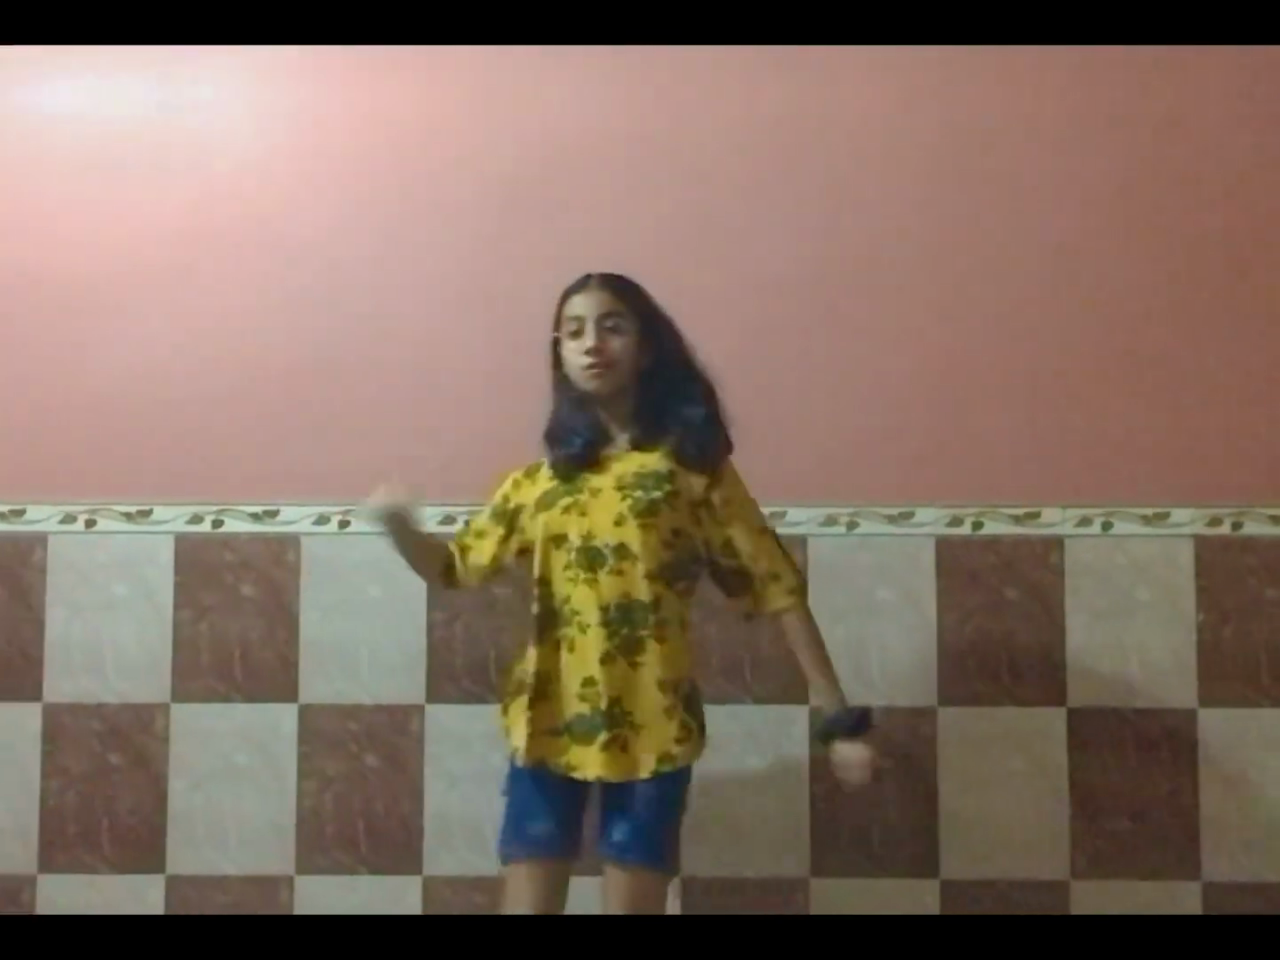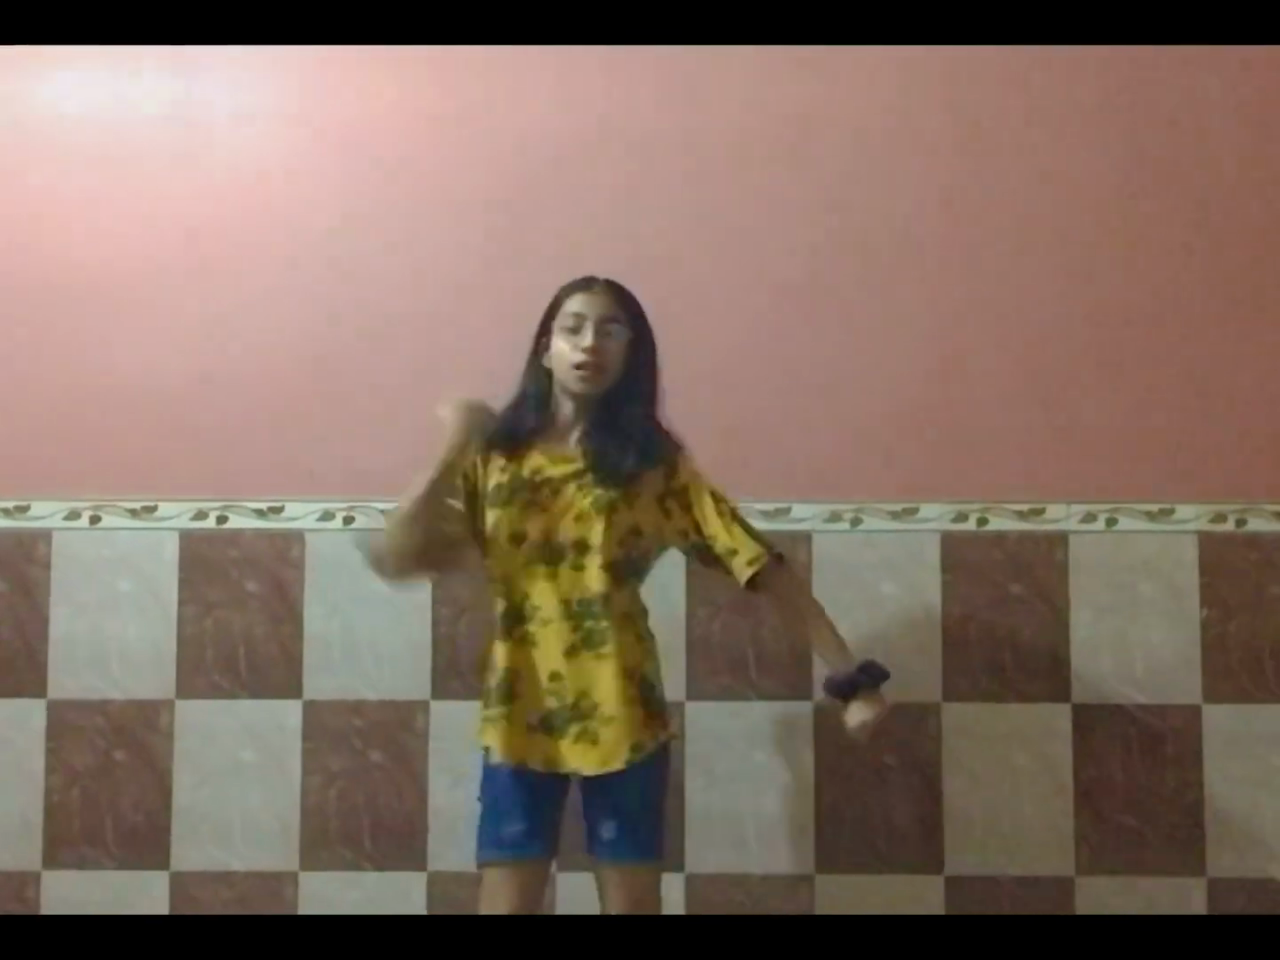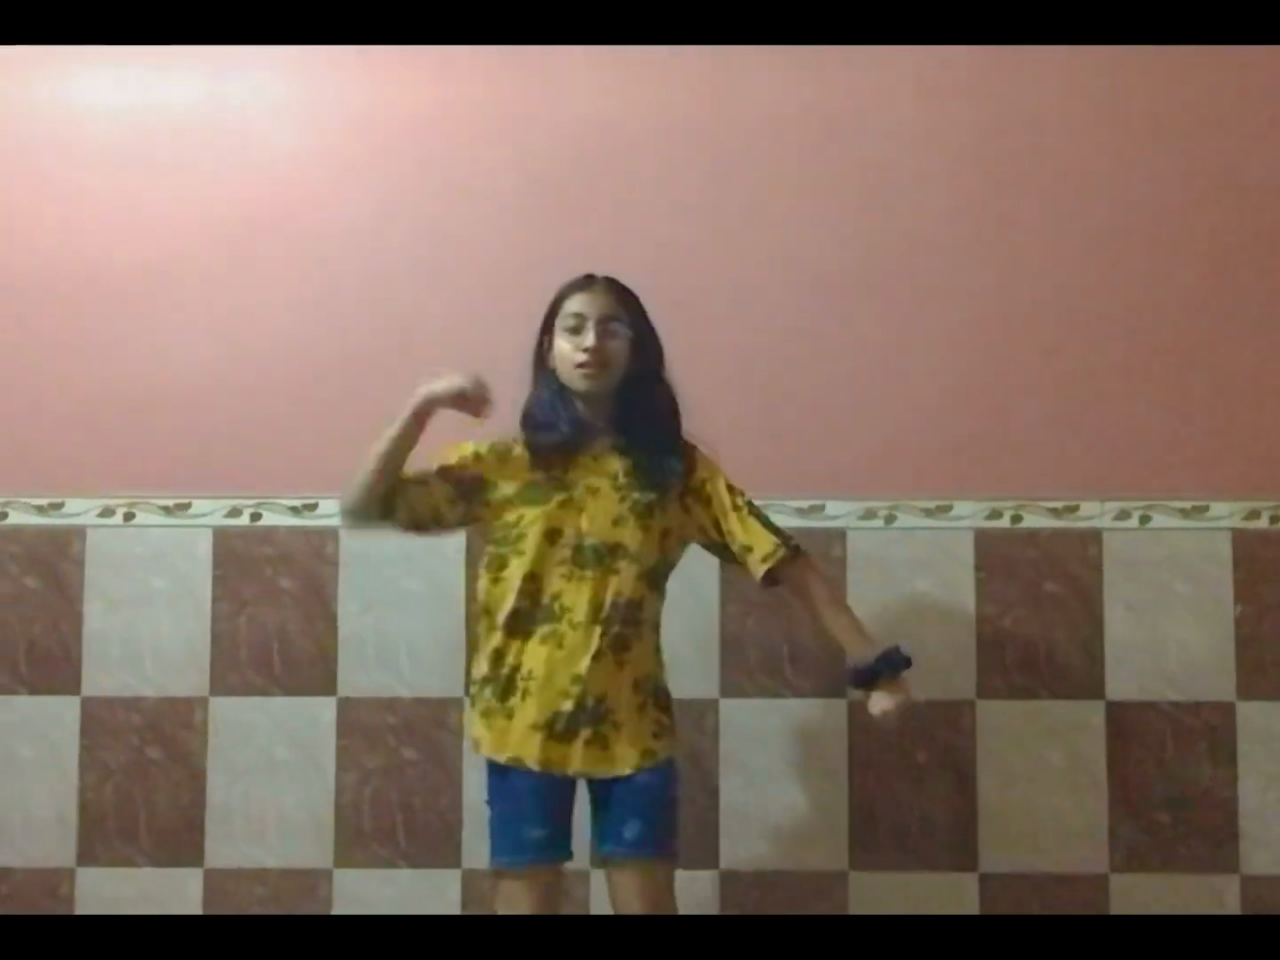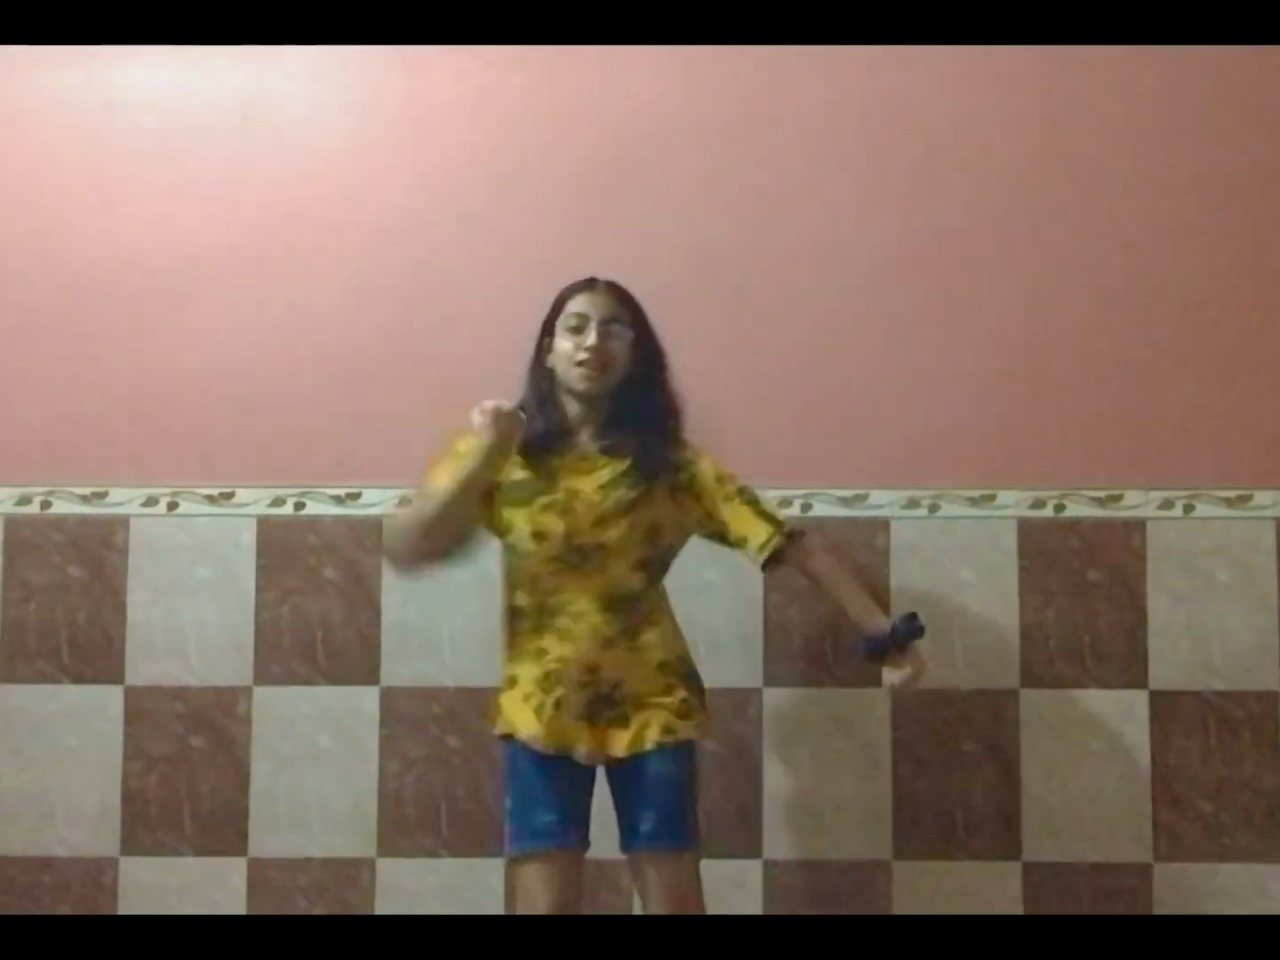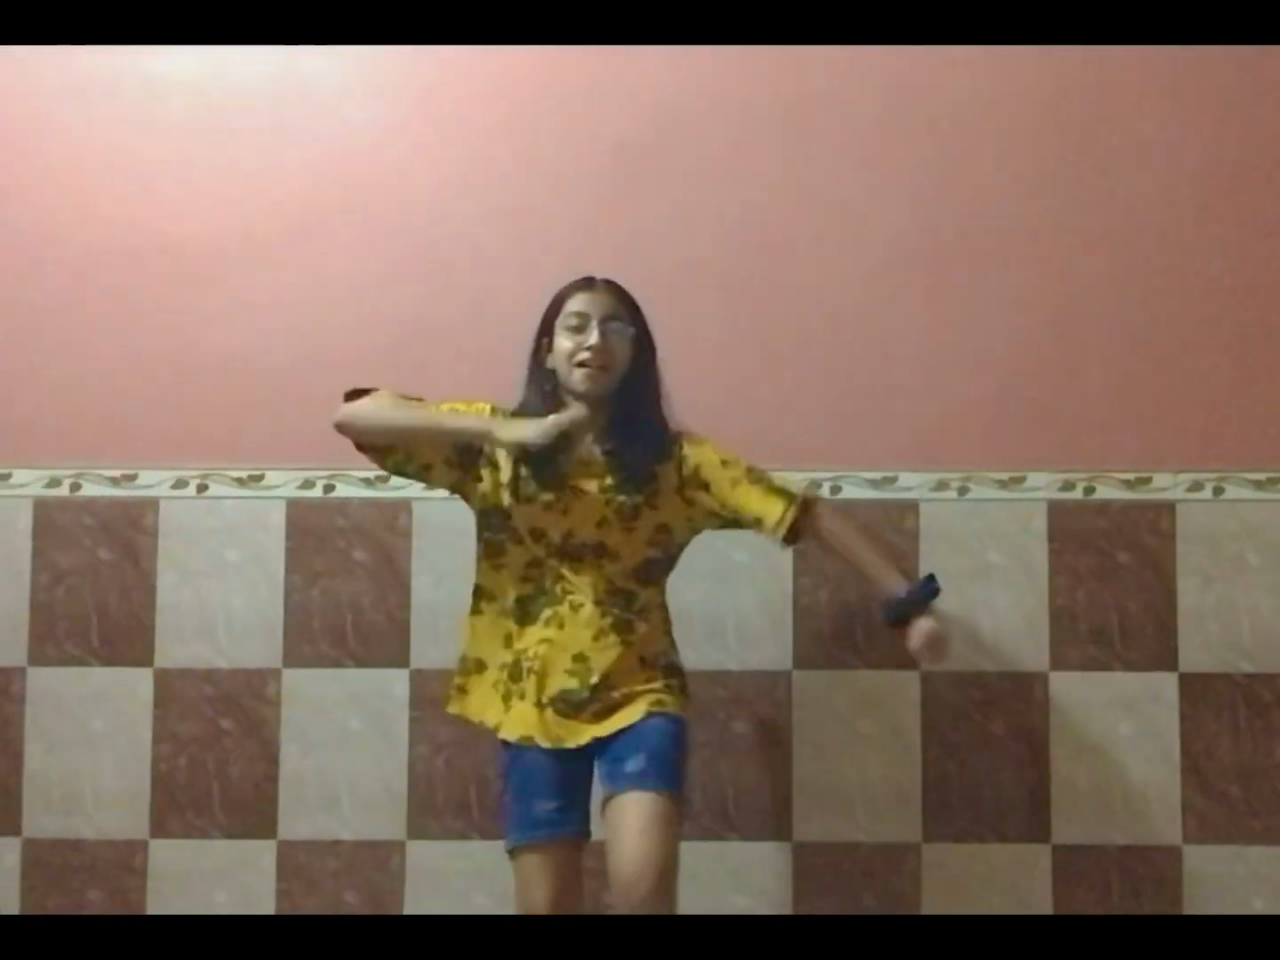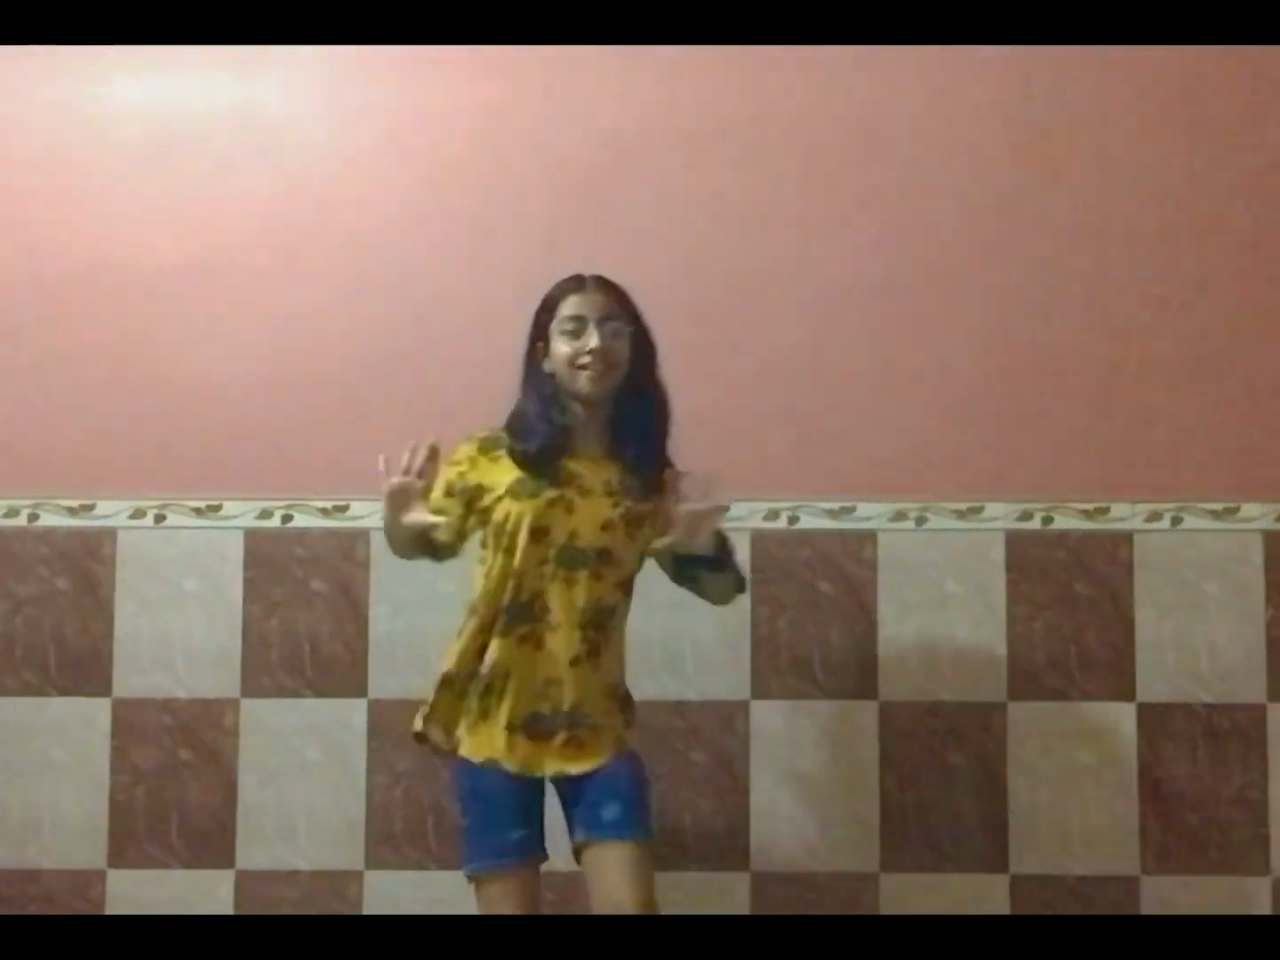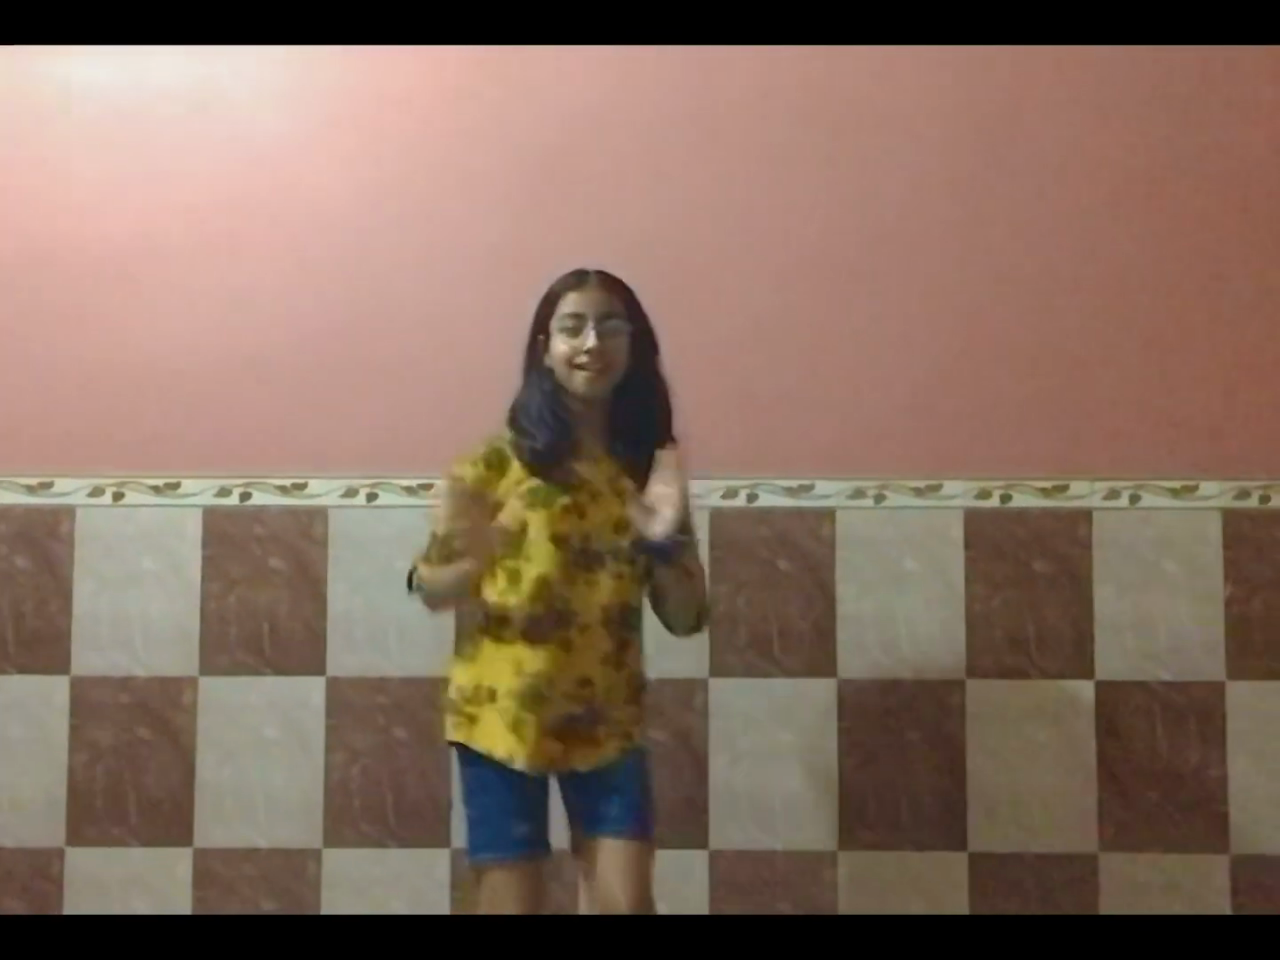
dt=0.3s
person 1, frame 1
left shoulder: (694, 468)
right shoulder: (538, 479)
left elbow: (778, 592)
right elbow: (455, 570)
left wrist: (837, 717)
right wrist: (398, 524)
left hip: (653, 729)
right hip: (548, 726)
left knee: (633, 918)
right knee: (523, 916)
person 1, frame 2
left shoulder: (657, 466)
right shoulder: (489, 458)
left elbow: (762, 563)
right elbow: (393, 560)
left wrist: (848, 674)
right wrist: (446, 463)
left hip: (622, 720)
right hip: (521, 719)
left knee: (631, 915)
right knee: (504, 912)
person 1, frame 3
left shoulder: (677, 469)
right shoulder: (499, 467)
left elbow: (784, 561)
right elbow: (364, 509)
left wrist: (873, 665)
right wrist: (424, 405)
left hip: (630, 727)
right hip: (523, 720)
left knee: (648, 913)
right knee: (524, 913)
person 1, frame 4
left shoulder: (671, 464)
right shoulder: (500, 454)
left elbow: (788, 541)
right elbow: (406, 548)
left wrist: (883, 635)
right wrist: (478, 464)
left hip: (652, 709)
right hip: (543, 710)
left knee: (673, 910)
right knee: (542, 910)
person 1, frame 5
left shoulder: (674, 459)
right shoulder: (496, 444)
left elbow: (804, 515)
right elbow: (353, 416)
left wrist: (906, 598)
right wrist: (499, 432)
left hip: (639, 695)
right hip: (532, 700)
left knee: (641, 886)
right knee: (544, 906)
person 1, frame 6
left shoulder: (646, 475)
right shoulder: (492, 459)
left elbow: (717, 587)
right elbow: (429, 539)
left wrist: (704, 548)
right wrist: (400, 524)
left hip: (595, 723)
right hip: (490, 718)
left knee: (630, 911)
right knee: (509, 915)
person 1, frame 7
left shoulder: (651, 471)
right shoulder: (500, 463)
left elbow: (685, 619)
right elbow: (436, 589)
left wrist: (668, 545)
right wrist: (472, 558)
left hip: (607, 720)
right hip: (502, 715)
left knee: (627, 911)
right knee: (511, 913)
